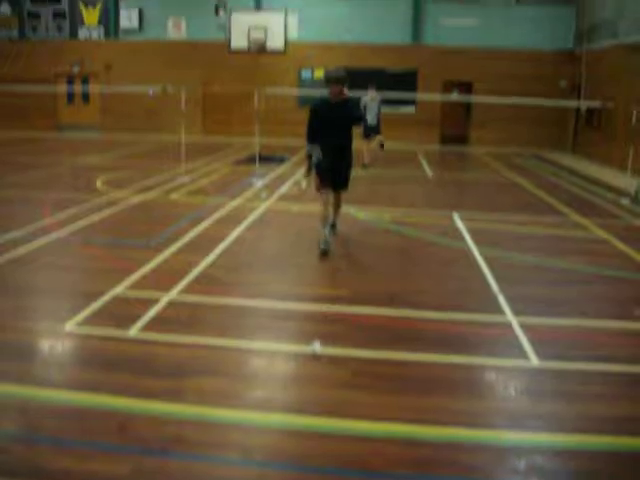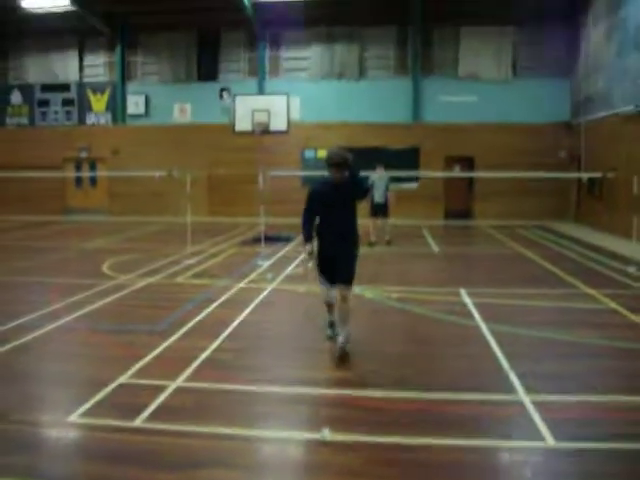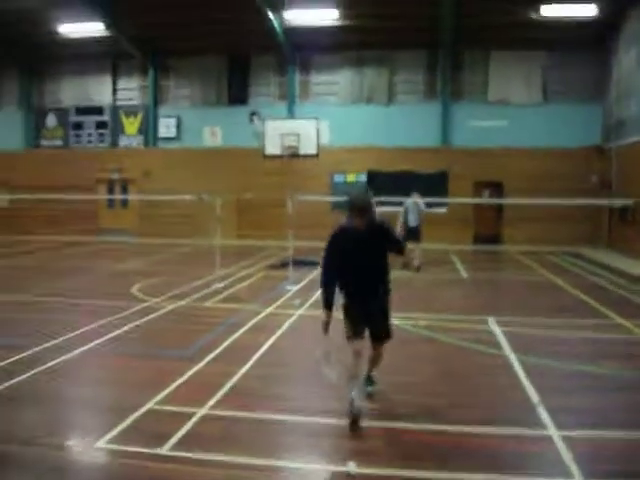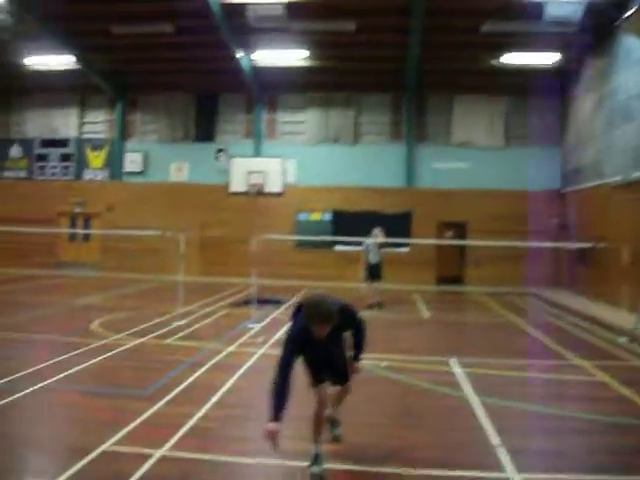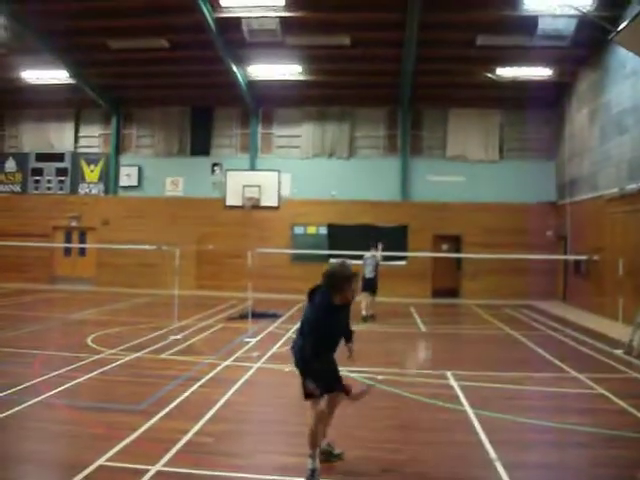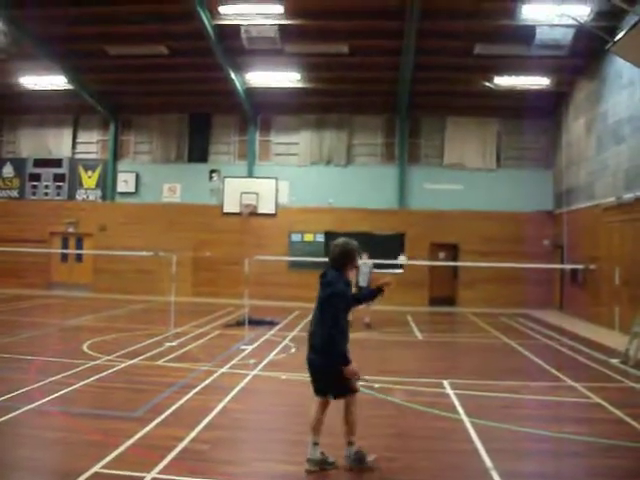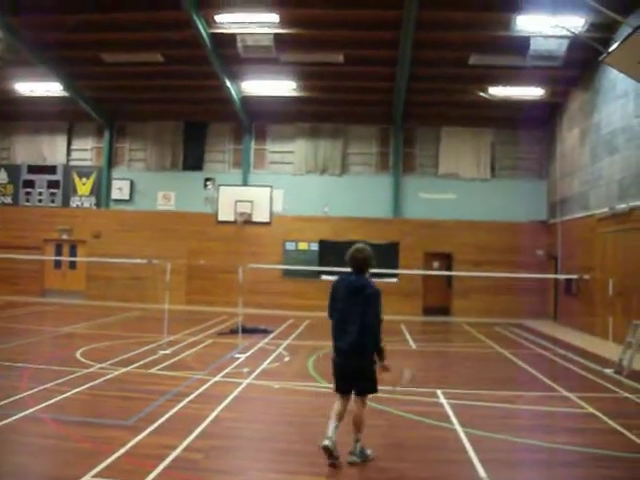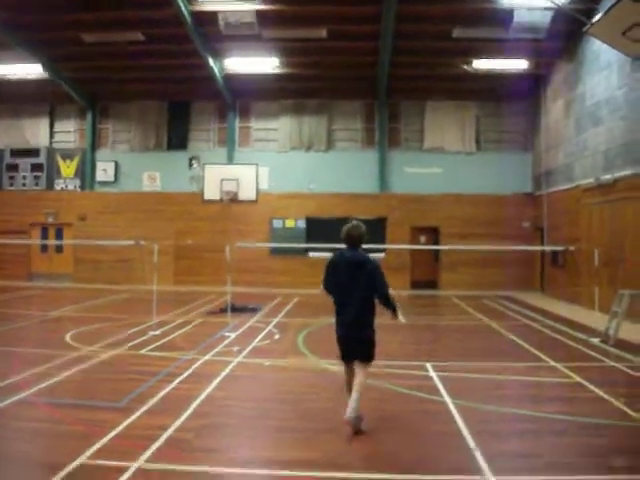
dt=0.5s
person 1, frame 1
left shoulder: (350, 104)
right shoulder: (318, 107)
left elbow: (358, 120)
right elbow: (311, 135)
left wrist: (347, 100)
right wrist: (309, 160)
left hip: (343, 158)
right hip: (323, 158)
left knee: (338, 195)
right knee: (326, 198)
left ankle: (333, 221)
right ankle: (325, 237)
person 1, frame 2
left shoulder: (352, 185)
right shoulder: (318, 189)
left elbow: (364, 190)
right elbow: (308, 217)
left wrist: (351, 167)
right wrist: (308, 241)
left hip: (347, 248)
right hip: (325, 248)
left knee: (343, 293)
right knee: (328, 292)
left ankle: (343, 337)
right ankle: (332, 319)
person 1, frame 3
left shoulder: (379, 230)
right shoulder: (338, 237)
left elbow: (400, 249)
right elbow: (328, 274)
left wrist: (379, 224)
right wrist: (327, 308)
left hip: (378, 297)
right hip: (353, 300)
left knee: (378, 349)
right knee: (357, 350)
left ankle: (369, 375)
right ankle: (355, 404)
person 1, frame 4
left shoulder: (343, 311)
right shoulder: (297, 332)
left elbow: (359, 329)
right elbow: (284, 372)
left wrist: (356, 358)
right wrist: (275, 418)
left hip: (336, 351)
right hip: (314, 357)
left knee: (345, 388)
right knee: (322, 400)
left ankle: (331, 414)
right ankle: (316, 453)
person 1, frame 5
left shoulder: (343, 300)
right shoulder: (316, 315)
right elbow: (315, 363)
left wrist: (348, 339)
right wrist: (346, 390)
left hip: (326, 355)
right hip: (309, 360)
left knee: (335, 398)
right knee: (319, 412)
left ankle: (322, 444)
person 1, frame 6
left shoulder: (334, 281)
right shoulder: (337, 288)
left elbow: (352, 299)
right elbow: (333, 330)
left wrist: (377, 290)
right wrist: (346, 362)
left hip: (316, 354)
right hip: (331, 356)
left knee: (322, 401)
right knee: (350, 399)
left ankle: (314, 455)
right ankle: (352, 453)
person 1, frame 7
left shoulder: (338, 285)
right shoulder: (370, 291)
right elbow: (372, 327)
right wrist: (381, 356)
left hip: (340, 353)
right hip: (360, 355)
left knee: (342, 398)
right knee: (360, 400)
left ankle: (330, 437)
right ankle: (356, 449)
person 1, frame 8
left shoulder: (335, 262)
right shoulder: (371, 266)
left elbow: (328, 287)
right elbow: (382, 293)
right wrist: (393, 310)
left hip: (343, 324)
right hip: (364, 325)
left knee: (349, 365)
right knee: (361, 368)
left ankle: (352, 410)
right ankle: (351, 412)
